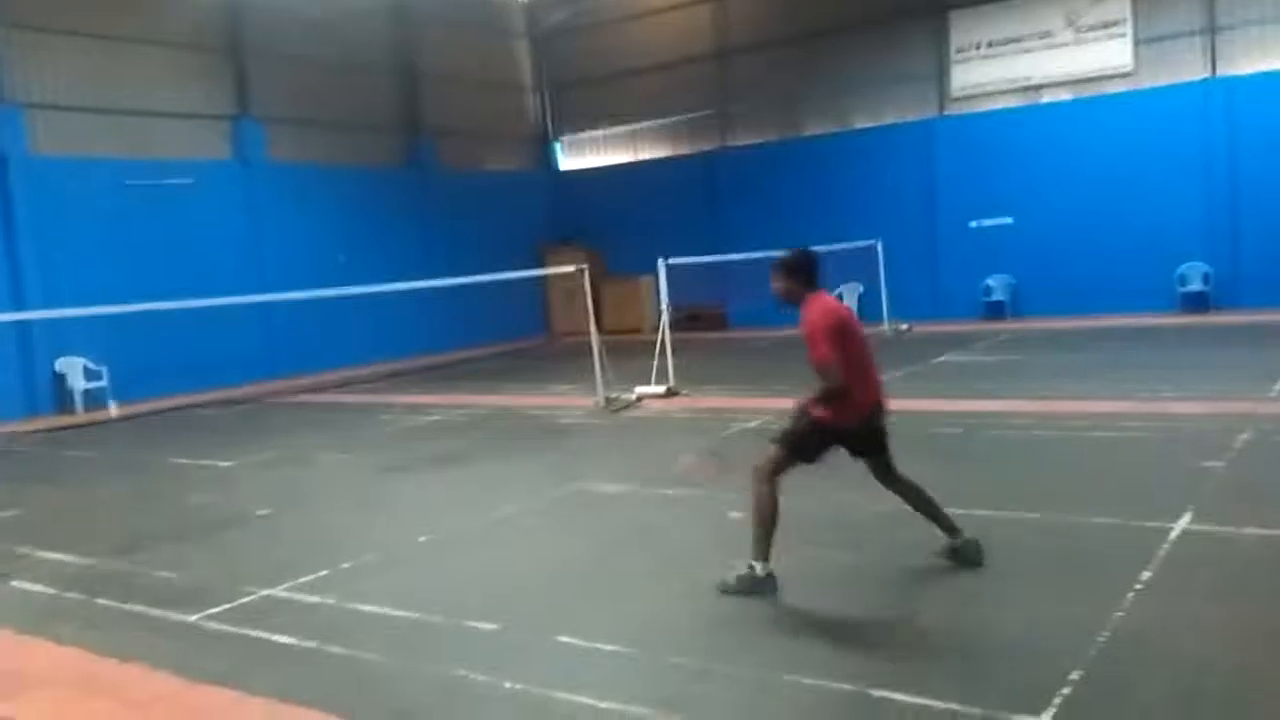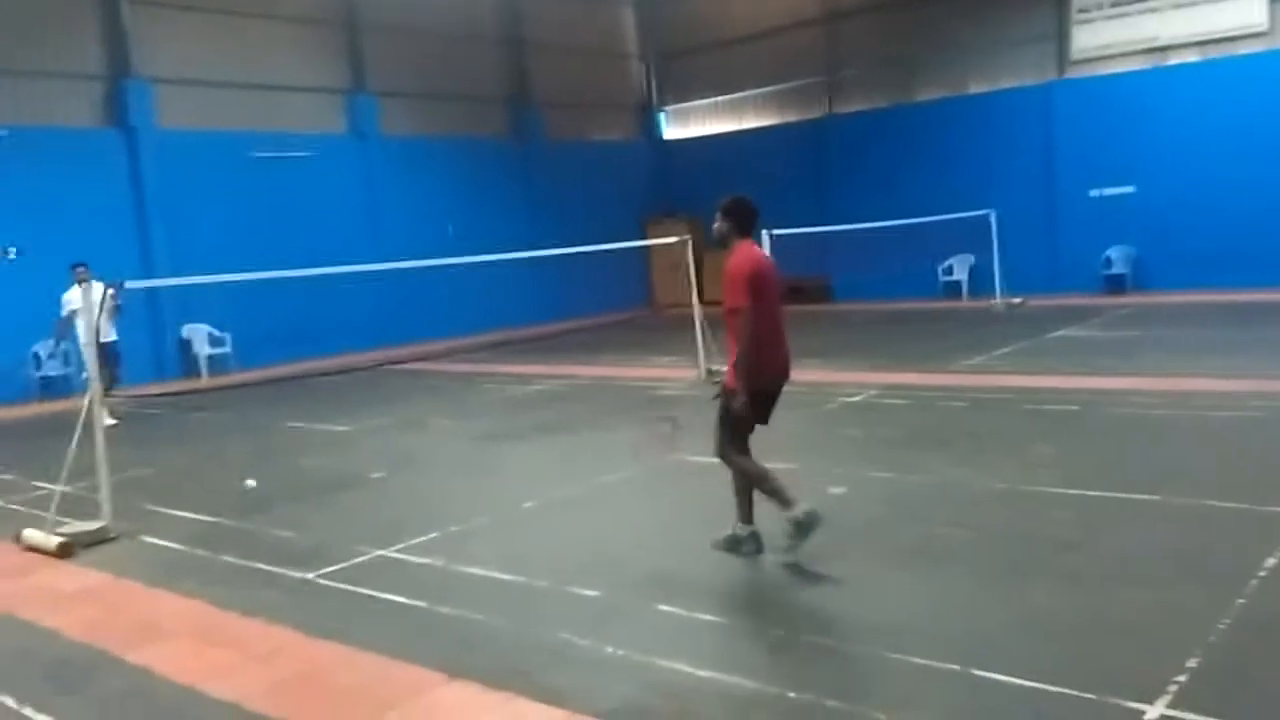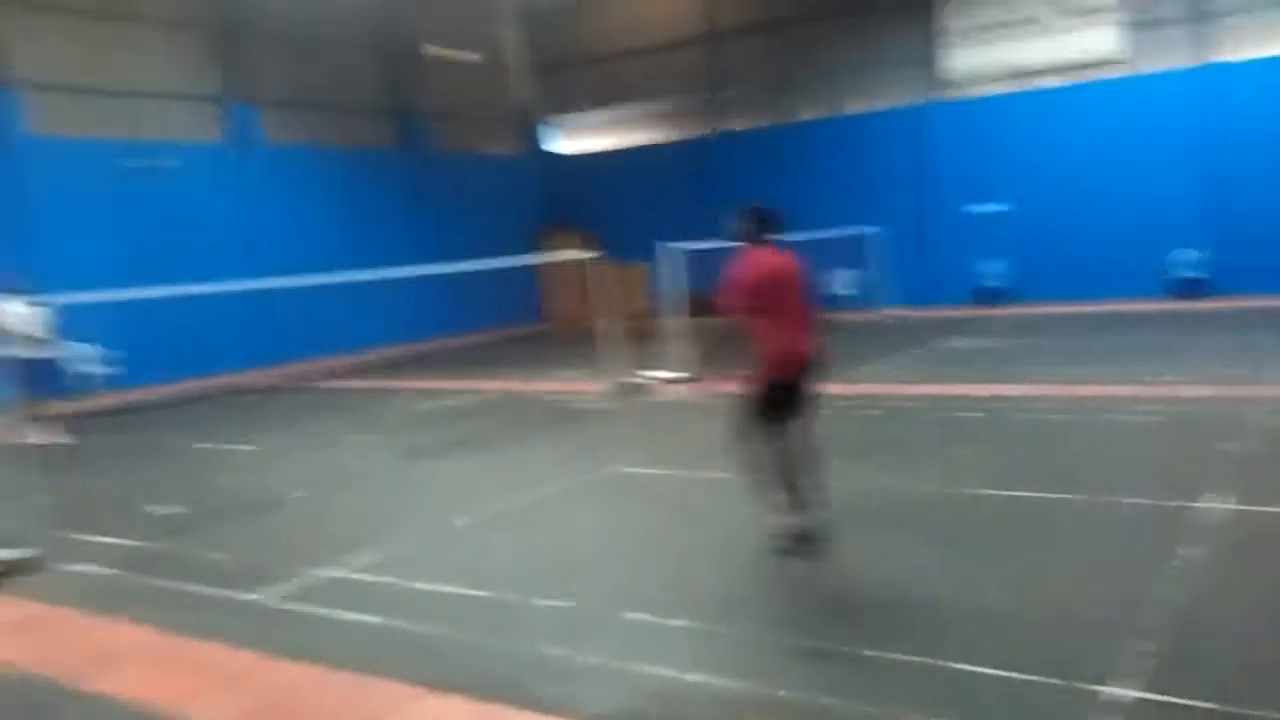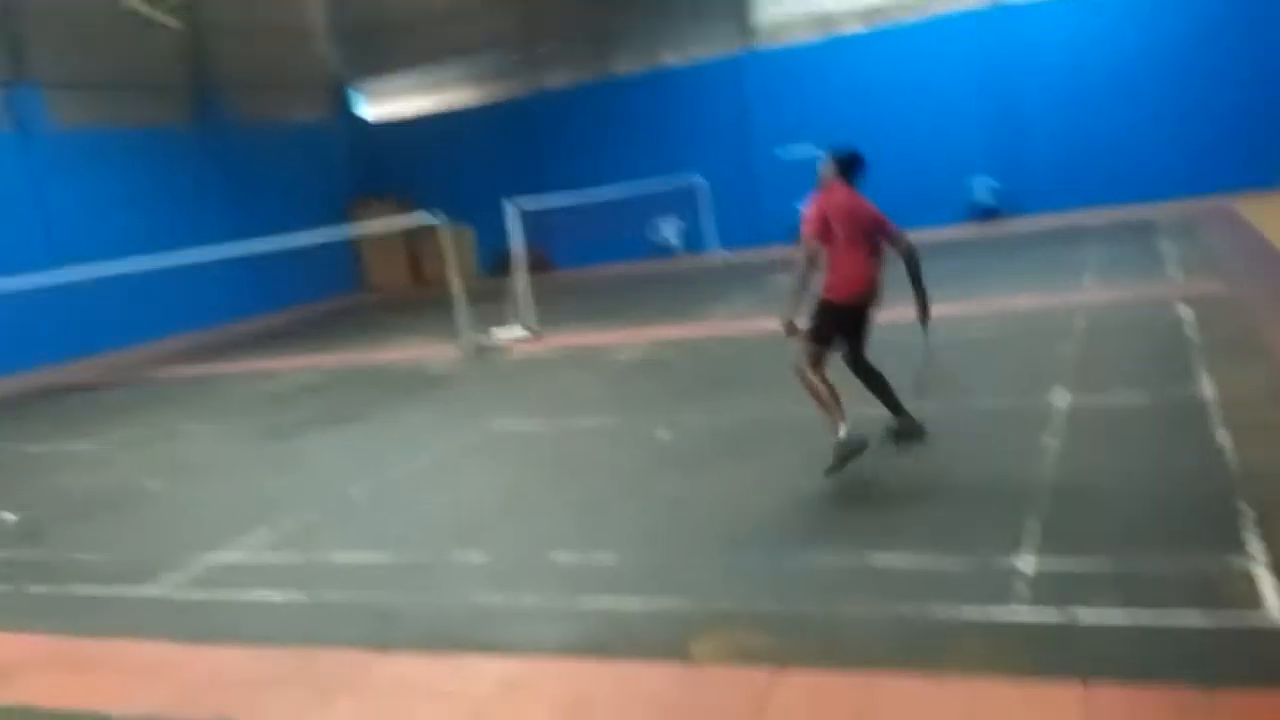
dt=1s
person 1, frame 1
left shoulder: (815, 317)
right shoulder: (827, 306)
left elbow: (838, 382)
left wrist: (806, 406)
right wrist: (815, 403)
left hip: (840, 410)
right hip: (866, 405)
left knee: (765, 472)
right knee: (887, 474)
left ankle: (759, 571)
right ankle: (959, 541)
person 1, frame 2
left shoulder: (739, 264)
right shoulder: (757, 259)
left elbow: (749, 332)
left wrist: (741, 387)
left hip: (755, 373)
right hip: (770, 368)
left knee: (728, 450)
right knee: (735, 445)
left ankle: (797, 512)
right ankle: (745, 531)
person 1, frame 3
left shoulder: (743, 269)
right shoulder: (790, 264)
left elbow: (739, 327)
right elbow: (808, 313)
left hip: (773, 362)
right hip: (801, 358)
left knee: (756, 437)
right knee: (792, 431)
left ankle: (789, 520)
right ankle: (803, 517)
person 1, frame 4
left shoulder: (823, 202)
right shoulder: (868, 210)
left elbow: (809, 254)
right elbow: (906, 250)
left wrist: (792, 307)
right wrist: (920, 297)
left hip: (840, 295)
right hip: (863, 293)
left knee: (807, 365)
right knee: (856, 359)
left ankle: (844, 433)
right ankle: (906, 422)
